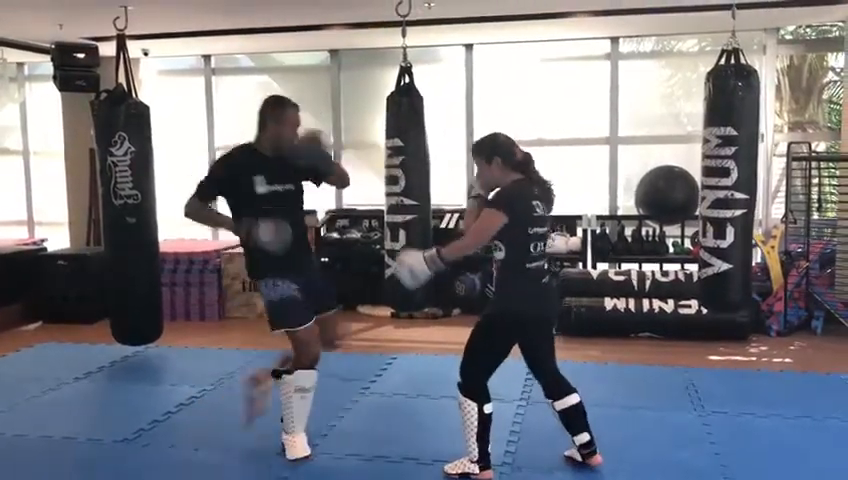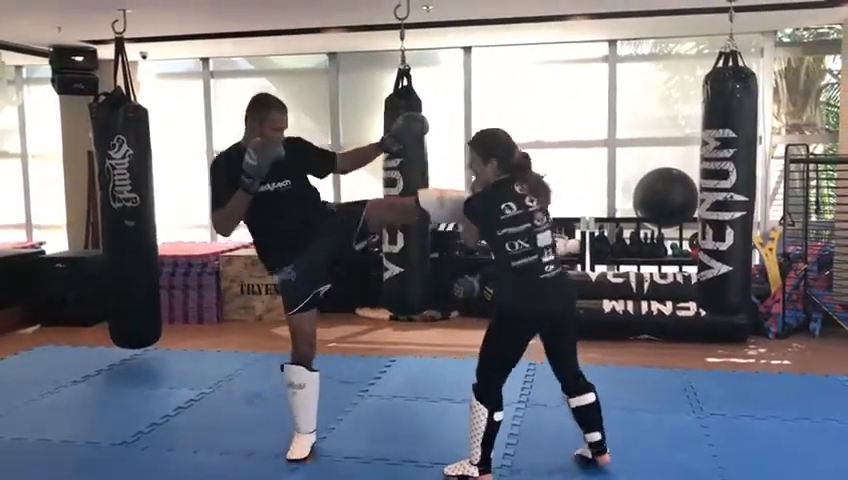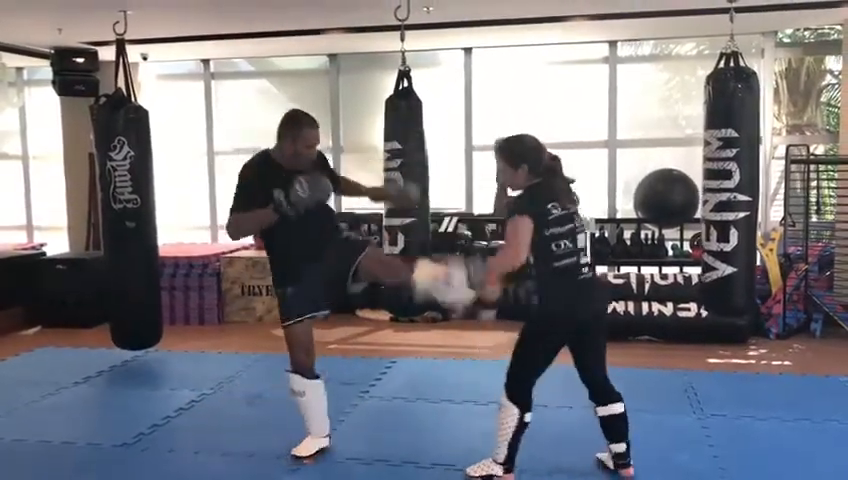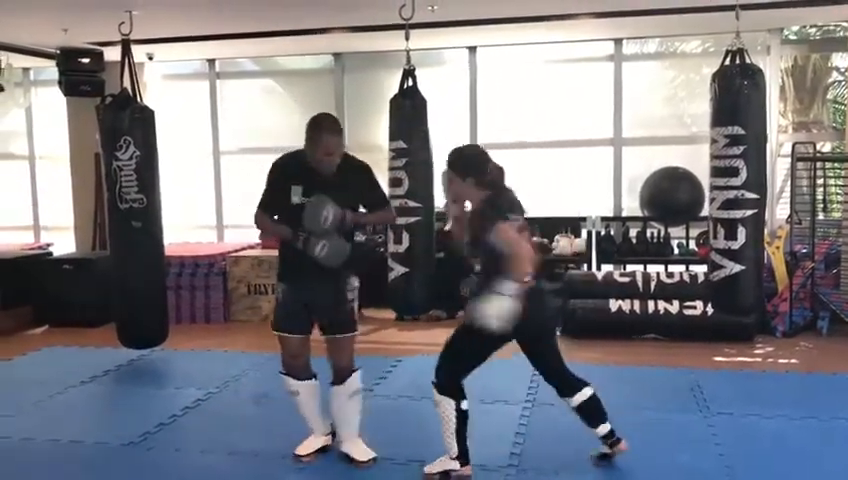
dt=0.4s
person 1, frame 1
left shoulder: (296, 158)
right shoulder: (235, 163)
left elbow: (341, 181)
right elbow: (194, 208)
left wrist: (321, 156)
right wrist: (241, 227)
left hip: (302, 262)
right hip: (276, 273)
right knee: (308, 350)
left ankle: (265, 381)
right ankle: (293, 433)
person 1, frame 2
left shoulder: (294, 148)
right shoulder: (227, 164)
left elbow: (340, 163)
right elbow: (222, 227)
left wrist: (386, 144)
right wrist: (248, 183)
left hip: (329, 227)
right hip: (291, 258)
left knee: (394, 207)
right knee: (303, 347)
right ankle: (305, 433)
person 1, frame 3
left shoulder: (315, 162)
right shoulder: (256, 172)
left elbow: (335, 182)
right elbow: (235, 229)
left wrist: (381, 194)
right wrist: (282, 207)
left hip: (333, 249)
right hip: (293, 272)
left knee: (400, 270)
right knee: (301, 356)
left ankle: (470, 294)
right ankle: (318, 435)
person 1, frame 4
left shoulder: (357, 171)
right shoulder: (285, 168)
left elbow: (388, 215)
right elbow: (262, 218)
left wrist: (351, 218)
right wrist: (297, 238)
left hip: (337, 276)
right hip: (294, 278)
left knee: (343, 364)
right knee: (294, 363)
left ankle: (350, 437)
right ankle: (321, 432)
person 2, frame 1
left shoulder: (508, 197)
right shoulder: (534, 191)
left elbow: (470, 241)
right elbow: (486, 229)
left wrist: (428, 260)
right wrist: (481, 195)
left hip: (513, 305)
right hip: (541, 300)
left knee: (472, 377)
right knee: (549, 373)
right ankle: (588, 449)
person 2, frame 2
left shoulder: (480, 202)
right shoulder: (534, 187)
left elbow: (471, 240)
left hip: (518, 305)
right hip: (559, 296)
left knee: (488, 383)
right knee: (570, 371)
right ankle: (597, 448)
person 2, frame 3
left shoulder: (526, 203)
right shoulder: (560, 193)
left elbow: (513, 256)
left wrist: (485, 278)
left hip: (557, 306)
right hip: (591, 299)
left knee: (518, 383)
right knee: (597, 381)
person 2, frame 4
left shoulder: (494, 213)
right shoulder: (484, 208)
left elbow: (524, 258)
right elbow: (464, 240)
left wrist: (506, 294)
right wrist: (457, 211)
left hip: (500, 310)
right hip: (533, 308)
left knee: (447, 374)
right knee: (559, 375)
right ankle: (610, 438)
